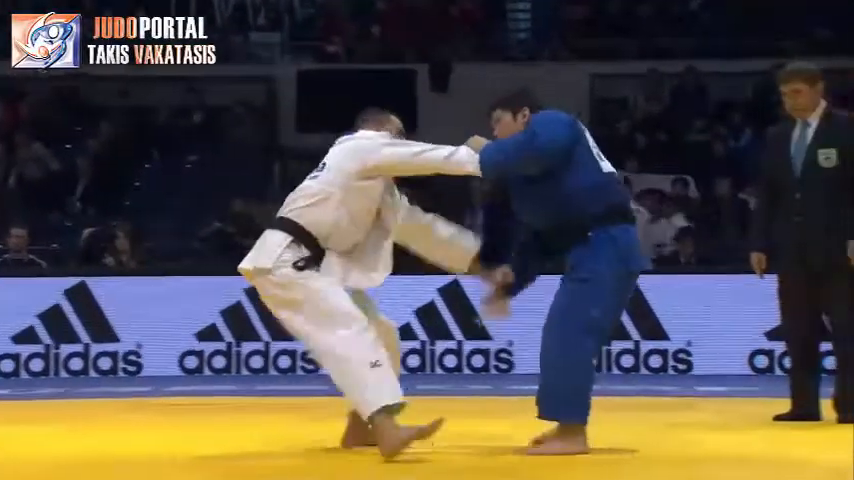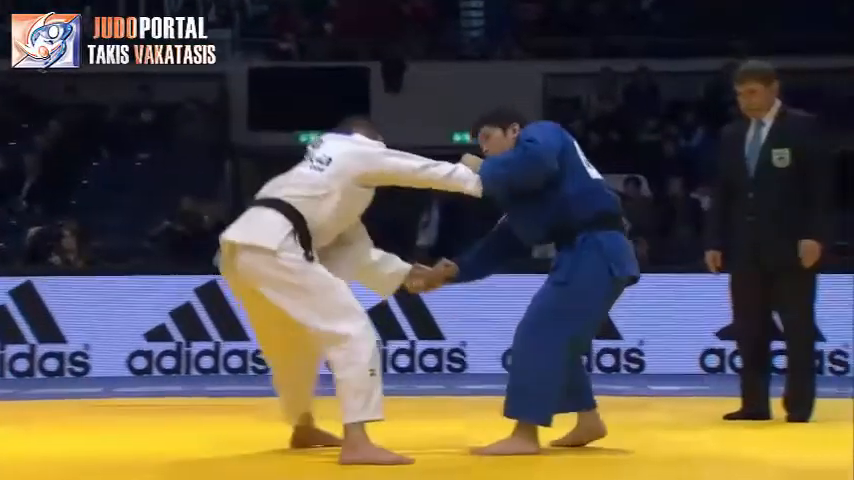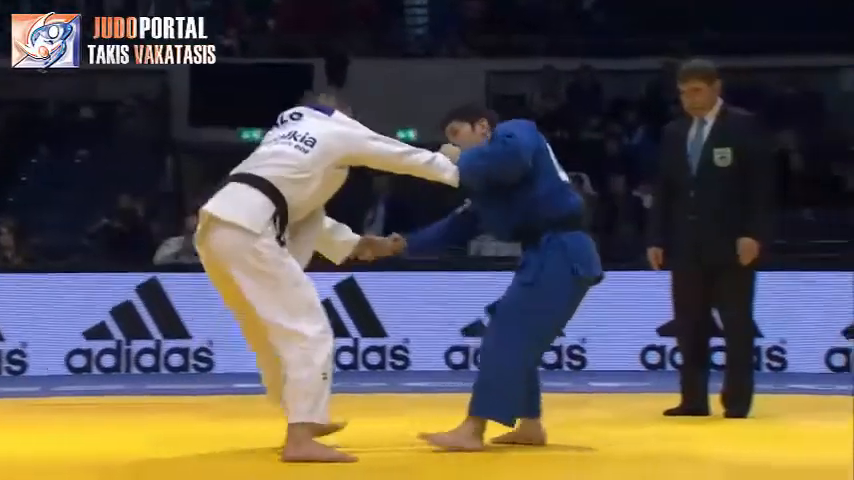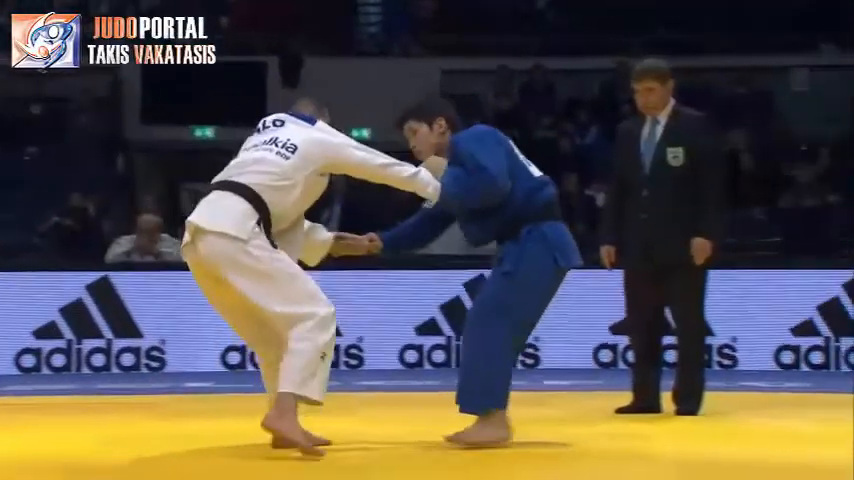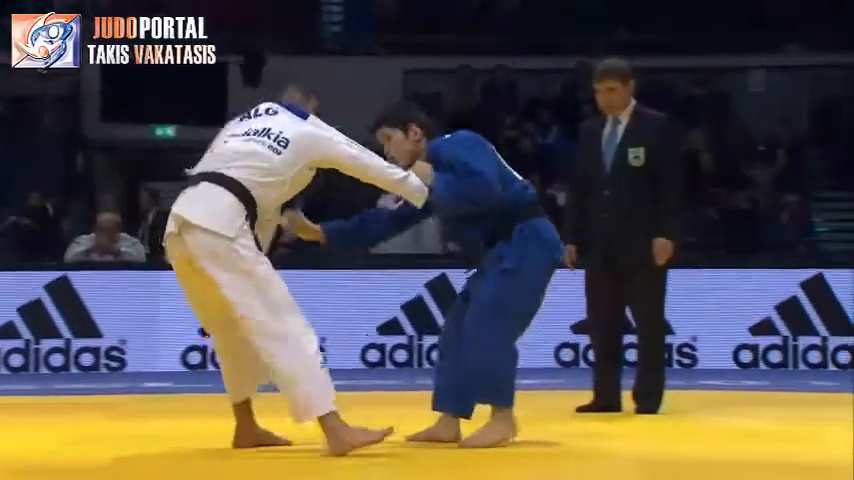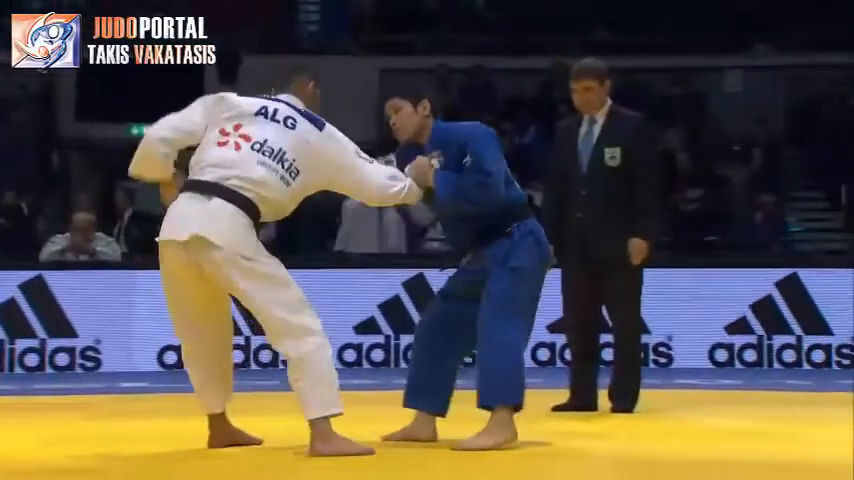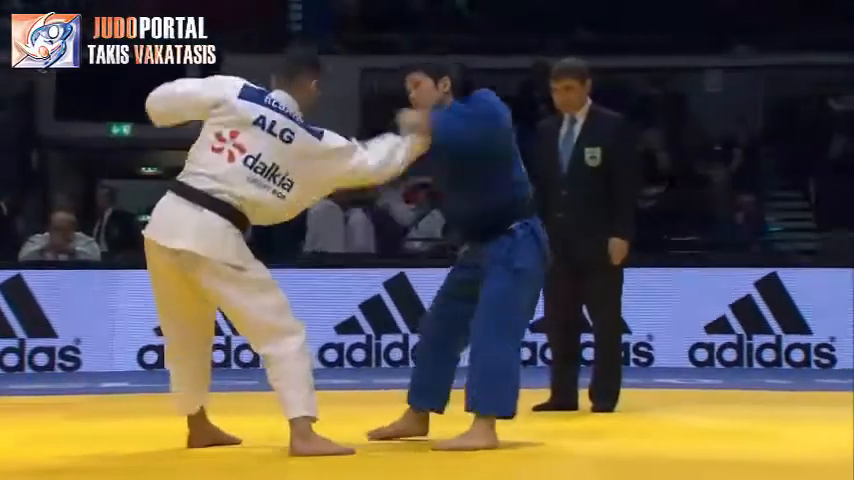
dt=0.2s
person 1, frame 1
left shoulder: (381, 188)
right shoulder: (365, 146)
left elbow: (417, 226)
right elbow: (428, 156)
left wrist: (475, 254)
right wrist: (481, 156)
left hip: (306, 262)
right hip: (282, 261)
left knee: (369, 332)
right knee: (348, 334)
left ankle: (359, 427)
right ankle: (387, 430)
person 1, frame 2
left shoulder: (327, 171)
right shoulder: (360, 151)
left elbow: (355, 251)
right elbow: (425, 170)
left wrist: (407, 274)
right wrist: (480, 180)
left hip: (242, 245)
right hip: (270, 246)
left knee: (291, 342)
right knee: (352, 332)
left ankle: (304, 428)
right ankle: (355, 443)
person 1, frame 3
left shoulder: (286, 131)
right shoulder: (337, 127)
left elbow: (307, 218)
right elbow: (404, 155)
left wrist: (355, 244)
right wrist: (458, 169)
left hip: (219, 221)
right hip: (246, 225)
left knee: (271, 328)
right knee: (306, 330)
left ankle: (301, 423)
right ankle: (298, 440)
person 1, frame 4
left shoulder: (263, 136)
right shoulder: (319, 136)
left elbow: (287, 221)
right elbow: (383, 166)
left wrist: (332, 242)
right wrist: (437, 185)
left hip: (201, 231)
right hip: (233, 231)
left knee: (269, 331)
right knee: (313, 316)
left ankle: (285, 426)
right ankle: (284, 417)
person 1, frame 5
left shoulder: (242, 124)
right shoulder: (317, 130)
right elbow: (371, 165)
right wrist: (420, 187)
left hip: (186, 223)
right hip: (221, 225)
left knee: (231, 329)
right knee: (283, 327)
left ankle: (246, 425)
right ankle: (337, 430)
person 1, frame 6
left shoulder: (230, 104)
right shoulder: (323, 140)
left elbow: (156, 139)
right elbow: (377, 186)
left wrist: (166, 176)
right wrist: (414, 187)
left hip: (177, 223)
right hip: (228, 233)
left knee: (202, 333)
right knee: (299, 328)
left ankle: (219, 427)
right ankle: (323, 435)
person 1, frame 7
left shoulder: (229, 92)
right shoulder: (317, 144)
left elbow: (160, 102)
right elbow: (373, 164)
right wrist: (415, 139)
left hip: (167, 221)
right hip: (213, 237)
left knee: (186, 334)
right knee: (281, 330)
left ankle: (199, 426)
right ankle: (302, 434)
person 2, frame 1
right shoulder: (777, 137)
right elbow: (767, 194)
right wrist: (760, 243)
right hip: (792, 248)
right knee: (797, 330)
right ankle: (804, 404)
person 2, frame 2
left shoulder: (802, 127)
right shoulder: (731, 134)
left elbow: (820, 186)
right elbow: (722, 192)
left wrist: (814, 235)
right wrist: (714, 241)
left hip: (790, 246)
right hip: (745, 247)
left knee: (798, 327)
right knee: (749, 329)
left ankle: (799, 404)
right ankle: (754, 403)
person 2, frame 3
left shoulder: (743, 126)
right shoulder: (673, 133)
left elbow: (760, 185)
right elbow: (664, 189)
left wrist: (753, 233)
right wrist: (656, 238)
left hip: (730, 243)
right hip: (685, 244)
left knee: (737, 324)
right knee: (689, 325)
left ankle: (737, 401)
right ankle: (693, 399)
person 2, frame 4
left shoulder: (696, 126)
right shoulder: (627, 131)
left elbow: (711, 185)
right elbow: (617, 188)
left wrist: (705, 233)
right wrist: (609, 236)
left hip: (681, 242)
right hip: (637, 243)
left knee: (688, 323)
right knee: (641, 323)
left ankle: (688, 398)
right ankle: (645, 396)
person 2, frame 5
left shoulder: (657, 127)
right shoulder: (589, 131)
left elbow: (671, 186)
right elbow: (579, 188)
left wrist: (666, 233)
right wrist: (571, 236)
left hip: (642, 242)
right hip: (599, 243)
left knee: (649, 322)
right knee: (602, 322)
left ankle: (648, 397)
right ankle: (606, 395)
person 2, frame 6
left shoulder: (633, 127)
right shoulder: (565, 131)
left elbow: (647, 185)
right elbow: (555, 187)
left wrist: (642, 233)
right wrist: (548, 234)
left hip: (618, 241)
right hip: (575, 242)
left knee: (625, 321)
right knee: (579, 322)
left ankle: (623, 396)
right ankle: (582, 395)
person 2, frame 7
left shoulder: (613, 126)
right shoulder: (545, 130)
left elbow: (628, 185)
right elbow: (535, 185)
left wrist: (622, 233)
left hip: (599, 241)
right hip: (556, 240)
left knee: (606, 320)
right knee: (559, 321)
left ankle: (604, 395)
right ankle: (563, 394)
person 3, frame 1
left shoulder: (552, 124)
right shoulder: (533, 180)
left elbow: (535, 153)
right elbow: (535, 239)
left wrist: (488, 152)
right wrist: (509, 277)
left hip: (605, 245)
right hip: (595, 247)
left knee: (566, 333)
right knee: (569, 334)
left ankle: (571, 434)
right ankle: (569, 428)
person 3, frame 2
left shoulder: (540, 135)
right shoulder: (517, 183)
left elbow: (533, 163)
right elbow: (502, 244)
left wrist: (485, 170)
right wrist: (455, 269)
left hip: (595, 251)
right hip: (593, 252)
left knee: (539, 336)
right knee: (558, 339)
left ankle: (524, 436)
right ankle: (588, 421)
person 3, frame 3
left shoulder: (515, 133)
right shoulder: (488, 175)
left elbow: (512, 159)
right elbow: (461, 224)
left wrist: (466, 160)
right wrist: (406, 243)
left hip: (559, 251)
right hip: (554, 252)
left knee: (508, 334)
right knee: (516, 336)
left ankle: (473, 431)
right ankle: (529, 425)
person 3, frame 4
left shoulder: (478, 140)
right shoulder: (454, 168)
left elbow: (492, 187)
right elbow: (431, 221)
left wrist: (445, 176)
right wrist: (382, 241)
left hip: (539, 242)
right hip: (523, 245)
left knee: (485, 329)
right knee: (483, 331)
left ankle: (494, 422)
right ankle: (488, 423)
person 3, frame 5
left shoulder: (461, 146)
right shoulder: (425, 173)
left elbow: (483, 192)
right elbow: (385, 222)
left wrist: (434, 183)
right wrist: (322, 233)
left hip: (527, 240)
right hip: (502, 247)
left knee: (484, 327)
right knee: (459, 329)
left ankle: (502, 420)
right ankle: (448, 422)
person 3, frame 6
left shoulder: (471, 137)
right shoulder: (416, 152)
left elbow: (487, 192)
left wrist: (435, 181)
left hip: (516, 244)
right hip: (481, 252)
left knee: (498, 328)
right knee: (437, 330)
left ankle: (501, 425)
right ankle: (423, 422)
person 3, frame 7
left shoulder: (483, 106)
right shoulder: (443, 132)
left elbow: (487, 124)
left wrist: (429, 123)
left hip: (515, 240)
right hip: (481, 244)
left knee: (492, 328)
right knee: (439, 329)
left ankle: (484, 428)
right ankle: (416, 417)
